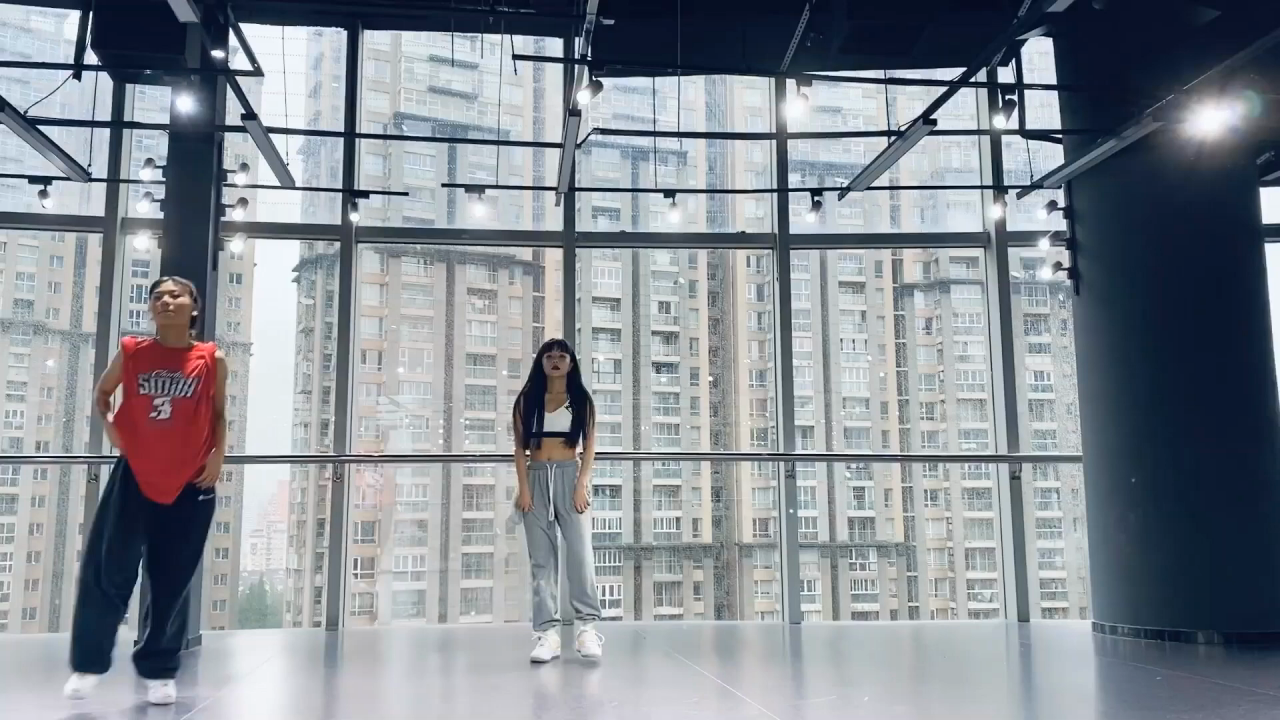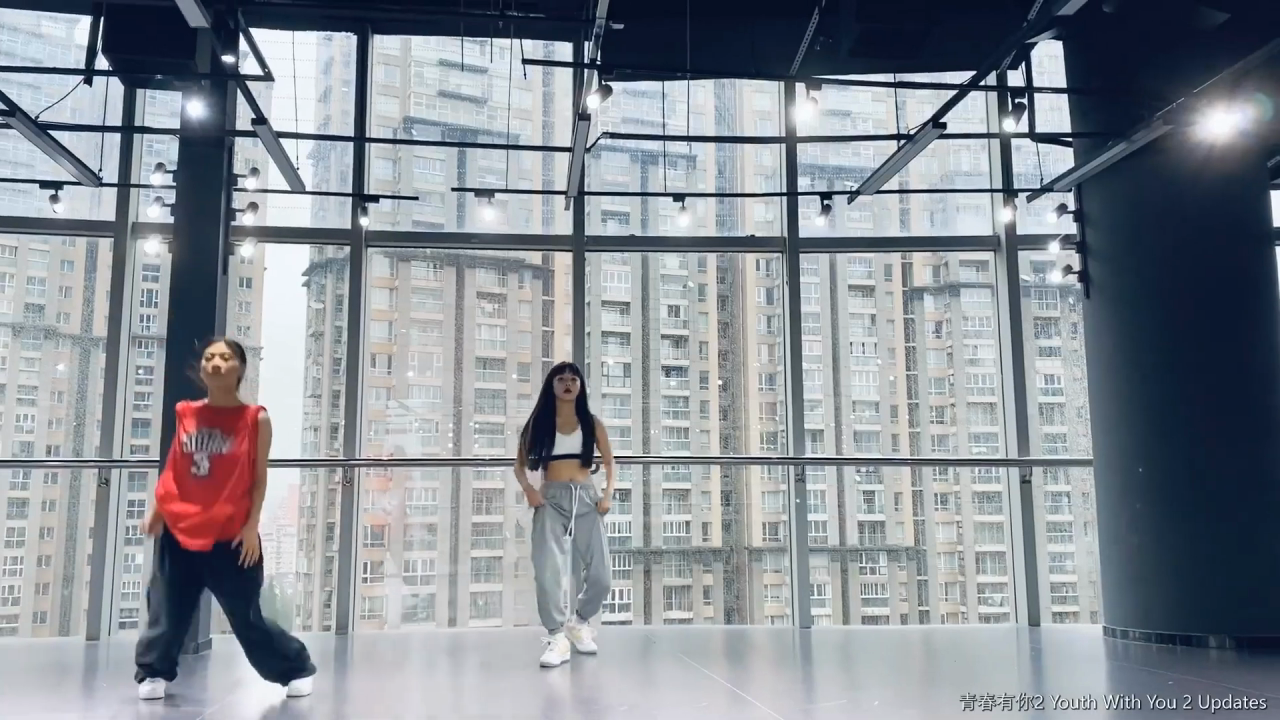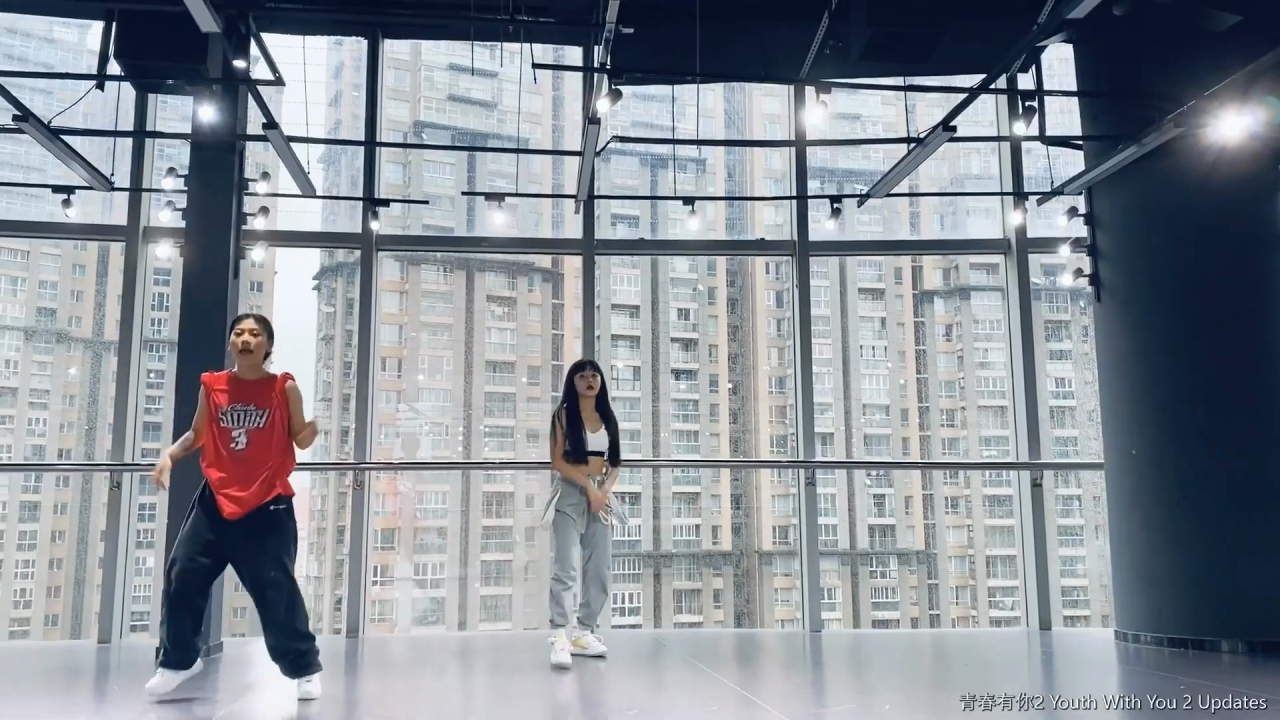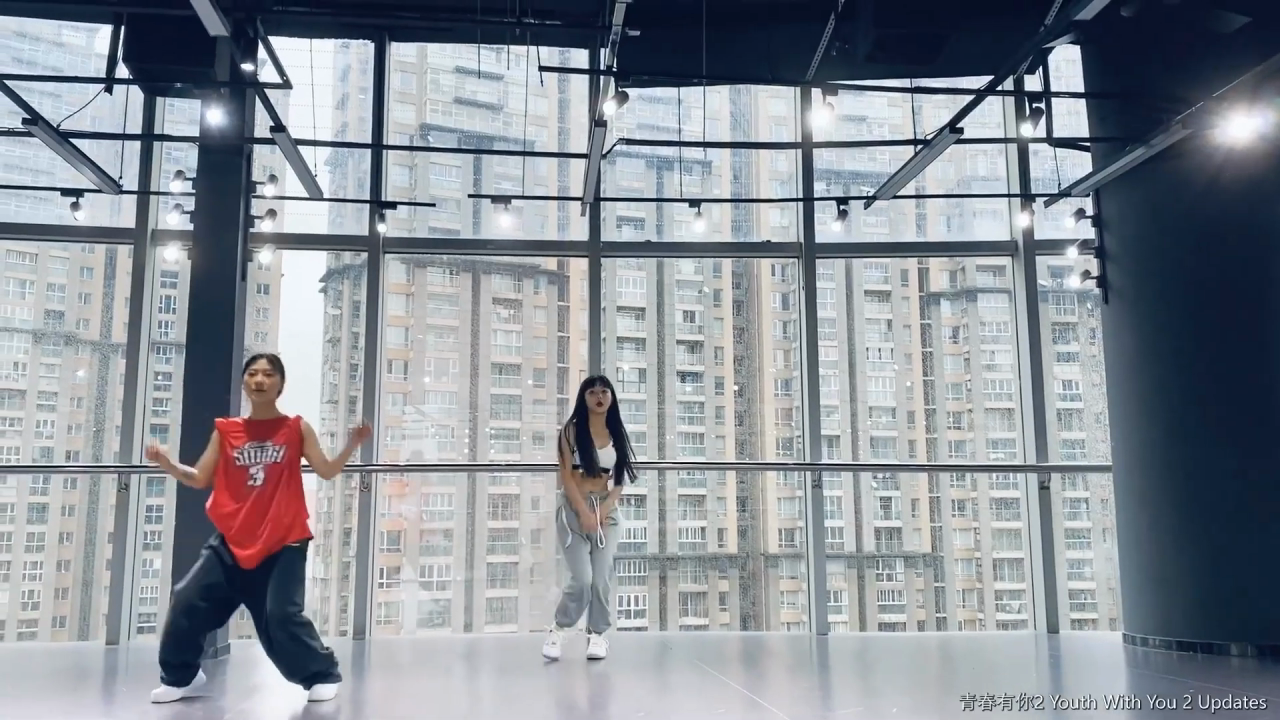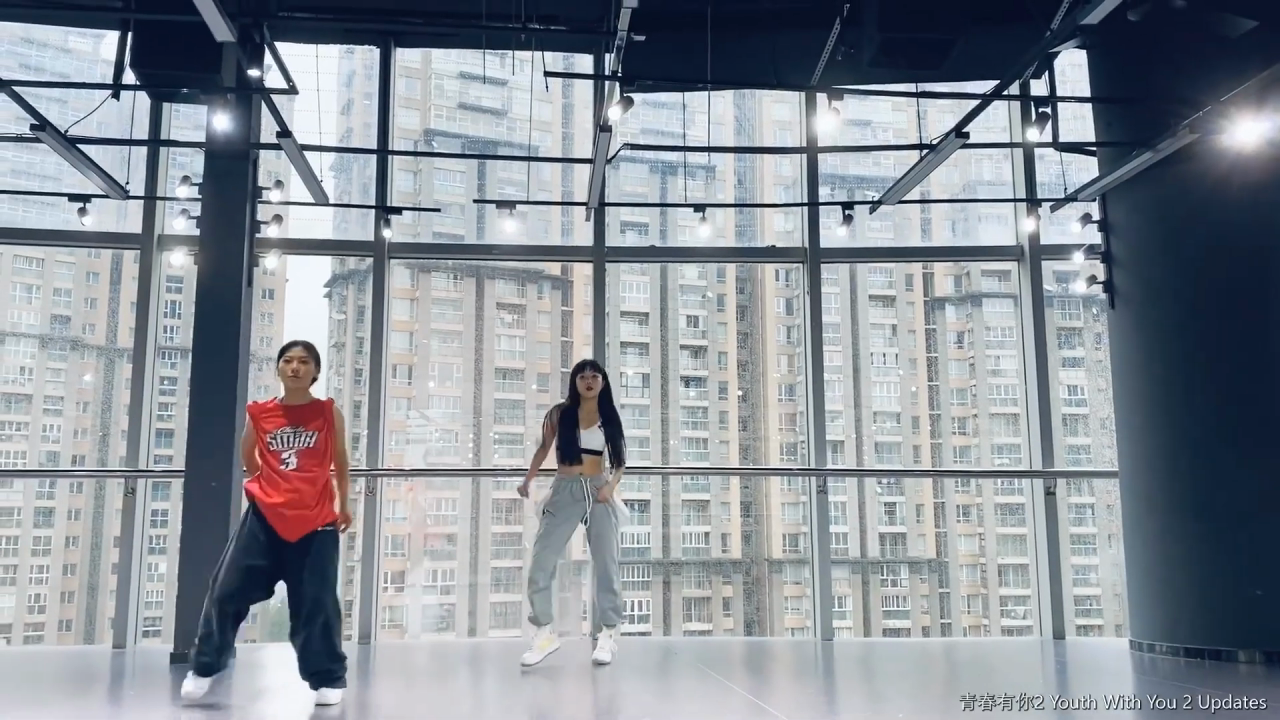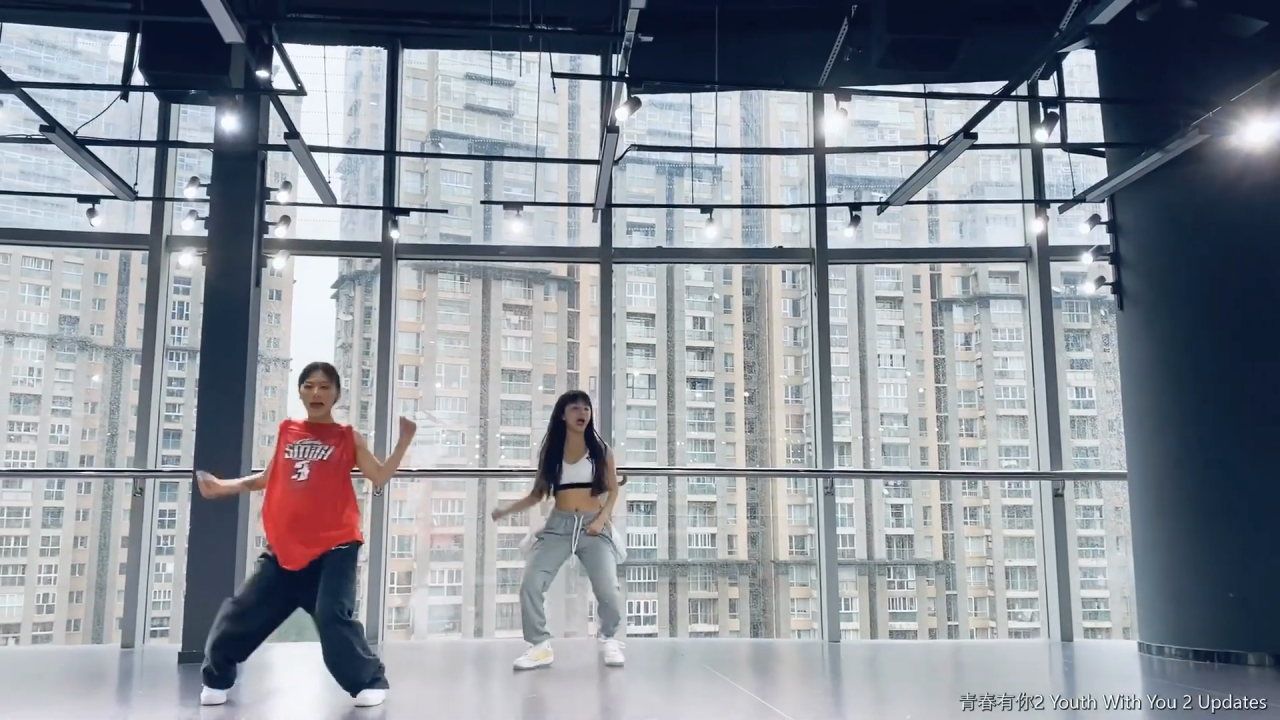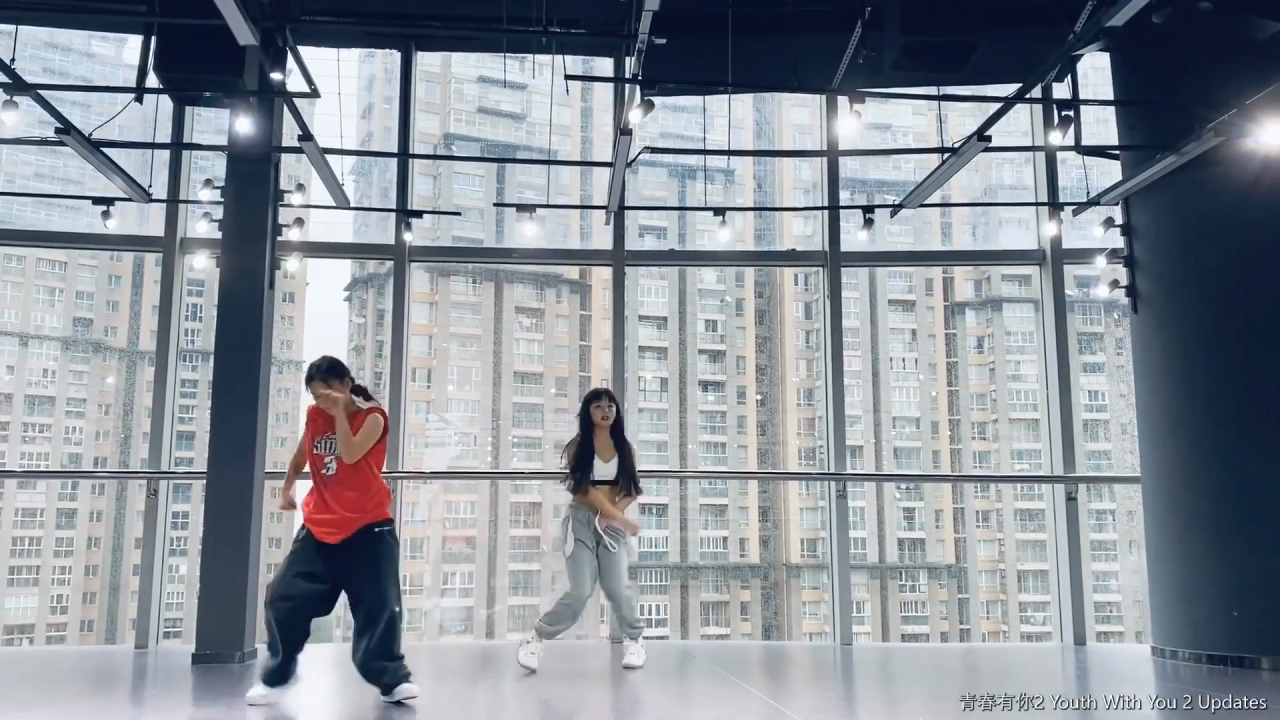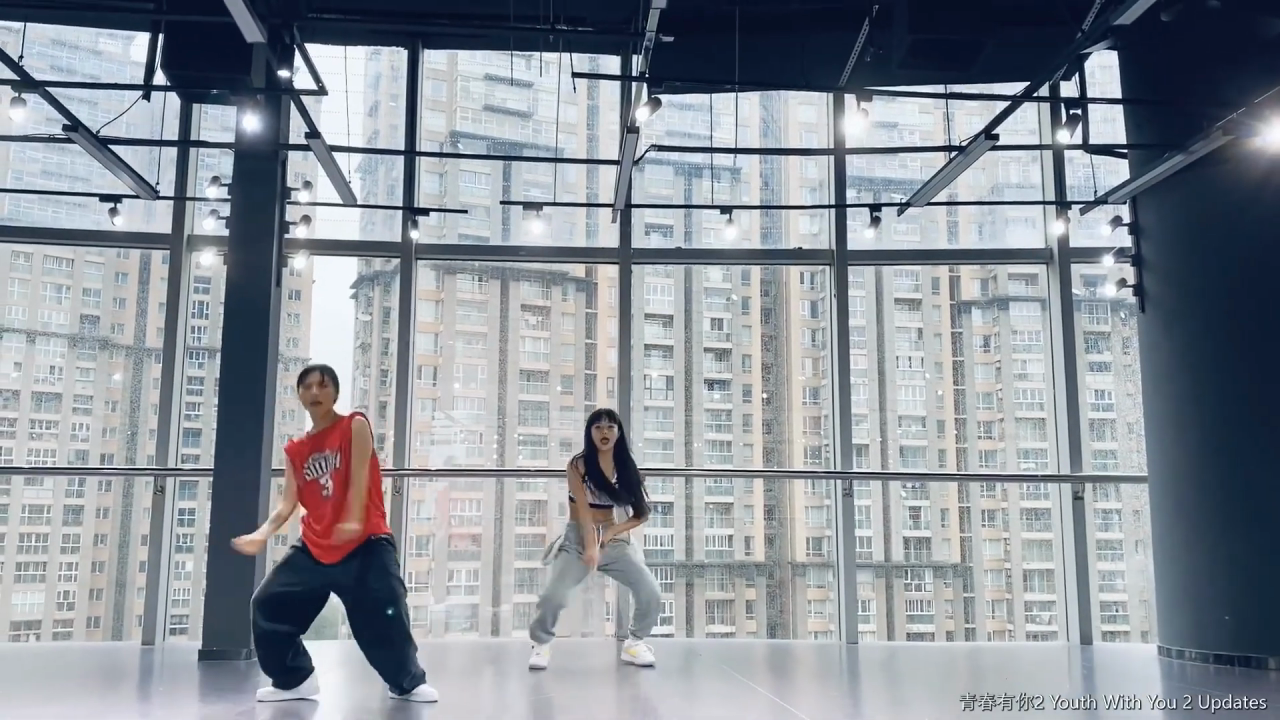
dt=0.3s
person 1, frame 1
left shoulder: (211, 360)
right shoulder: (131, 353)
left elbow: (218, 418)
right elbow: (102, 394)
left wrist: (217, 460)
right wrist: (111, 429)
left hip: (187, 485)
right hip: (132, 479)
left knee: (171, 584)
right knee: (105, 574)
left ankle: (159, 671)
right ankle: (87, 667)
person 1, frame 2
left shoulder: (255, 419)
right shoulder: (185, 414)
left elbow: (258, 478)
right elbow: (173, 465)
left wrist: (253, 528)
right wrist: (156, 510)
left hip: (230, 534)
right hip: (179, 531)
left knee: (246, 618)
right knee: (168, 616)
left ankle: (296, 670)
right ankle: (154, 673)
person 1, frame 3
left shoulder: (284, 388)
right shoulder: (211, 386)
left elbow: (303, 441)
right elbow: (197, 435)
left wrist: (310, 429)
right wrist: (168, 457)
left hip: (268, 505)
right hip: (217, 499)
left knee: (275, 586)
right knee: (183, 578)
left ankle: (305, 670)
right ankle: (177, 662)
person 1, frame 4
left shoulder: (297, 428)
right shoulder: (225, 430)
left elbow: (328, 471)
right elbow: (199, 478)
left wrist: (352, 444)
right wrist: (167, 464)
left hip: (283, 543)
right hip: (231, 540)
left knee: (282, 615)
right knee: (187, 604)
left ankle: (322, 677)
right ankle: (180, 676)
person 1, frame 5
left shoulder: (329, 413)
right shoulder: (258, 411)
left elbow: (338, 459)
left wrist: (344, 505)
left hip: (315, 523)
right hip: (262, 517)
left knee: (316, 603)
right knee: (229, 592)
left ankle: (328, 680)
right ankle: (203, 669)
person 1, frame 6
left shoulder: (348, 438)
right shoulder: (287, 430)
left elbow: (379, 477)
right elbow: (268, 476)
left wrist: (403, 442)
right wrist: (224, 488)
left hip: (335, 546)
right hip: (284, 545)
left knee: (334, 616)
right knee: (241, 615)
left ankle: (368, 682)
right ankle: (217, 680)
person 1, frame 7
left shoulder: (373, 418)
right shoulder: (317, 414)
left elbow: (349, 453)
right elbow: (301, 454)
left wrist: (339, 410)
right wrist: (287, 488)
left hip: (368, 526)
right hip: (320, 528)
left knee: (378, 603)
right knee: (284, 597)
left ankle: (392, 680)
right ankle: (276, 676)
person 1, frame 8
left shoulder: (355, 425)
right shoulder: (296, 449)
left elbow: (360, 473)
right elbow: (290, 503)
left wrist: (353, 522)
right wrist: (262, 533)
left hip: (365, 541)
right hip: (316, 546)
left knee: (386, 608)
right knee: (268, 604)
left ankle: (407, 681)
right ankle: (294, 679)
person 2, frame 1
left shoulder: (582, 399)
right shoulder: (528, 399)
left elbow: (588, 449)
right elbow: (520, 448)
left wrist: (582, 486)
right wrist: (522, 488)
left hip: (569, 477)
right hip: (537, 480)
left knee: (579, 554)
right knee: (542, 560)
left ankle: (587, 628)
right ankle: (547, 633)
person 2, frame 2
left shoulder: (590, 422)
right shoulder: (539, 421)
left elbow: (609, 461)
right elbow: (520, 464)
left wrist: (608, 492)
right wrist: (528, 488)
left hip: (585, 500)
right hip: (552, 499)
left knee: (600, 576)
right knee: (547, 570)
left ankle: (578, 622)
right ankle: (556, 638)
person 2, frame 3
left shoulder: (607, 418)
right shoulder: (563, 415)
left elbow: (614, 462)
right elbow: (558, 461)
left wrist: (604, 487)
right wrist: (588, 486)
left hip: (599, 499)
right hip: (571, 496)
left knee: (600, 570)
right knee: (568, 566)
left ankle: (585, 632)
right ankle: (560, 637)
person 2, frame 4
left shoulder: (616, 434)
right shoulder: (572, 430)
left elbow: (619, 477)
right elbow: (566, 476)
left wrist: (608, 502)
right wrist: (583, 511)
left hip: (604, 510)
right hip: (574, 509)
left knee: (601, 580)
right knee: (583, 579)
left ankle: (597, 635)
right ankle: (559, 628)
person 2, frame 5
left shoulder: (610, 418)
right shoulder: (560, 414)
left elbow: (619, 461)
right elbow: (544, 446)
left wrist: (612, 485)
right wrist: (528, 479)
left hip: (598, 493)
right hip: (564, 493)
left knee: (606, 567)
right knee: (541, 562)
left ankle: (605, 635)
right ankle: (544, 633)
person 2, frame 6
left shoulder: (600, 450)
right shoulder: (550, 449)
left elbow: (613, 490)
right elbow: (539, 492)
left wrist: (602, 518)
right wrist: (508, 510)
left hip: (593, 527)
right hip: (559, 526)
left knee: (608, 591)
right knee: (531, 584)
left ankle: (609, 640)
right ankle: (539, 647)
person 2, frame 7
left shoulder: (624, 447)
right shoulder: (577, 446)
left elbow: (631, 490)
right elbow: (586, 488)
left wrist: (615, 516)
right wrist: (619, 516)
left hip: (610, 525)
right hip: (579, 522)
left knee: (618, 589)
right knee: (581, 591)
left ankle: (633, 641)
right ankle: (537, 640)
person 2, frame 8
left shoulder: (626, 467)
right shoulder: (578, 465)
left elbow: (642, 512)
right elbow: (582, 506)
left wrist: (615, 530)
right wrist: (589, 546)
left hip: (611, 540)
right hip: (577, 539)
left knee: (650, 593)
right knee: (554, 597)
left ankle: (635, 643)
right ankle: (542, 645)
